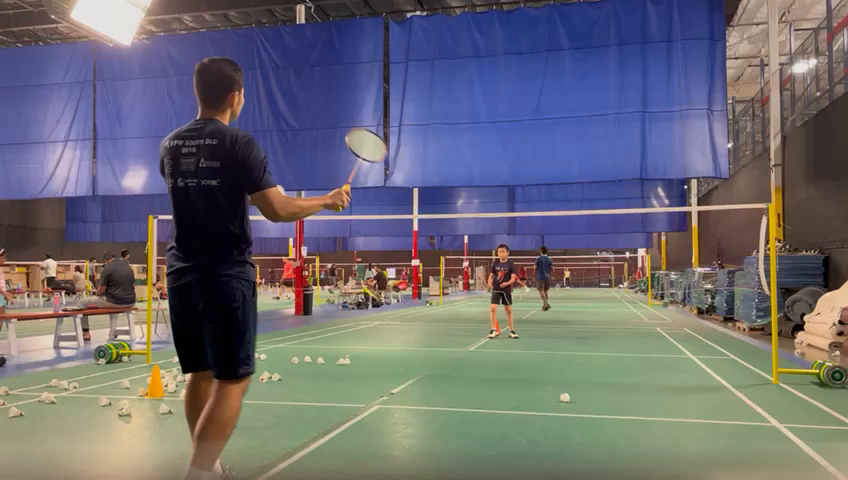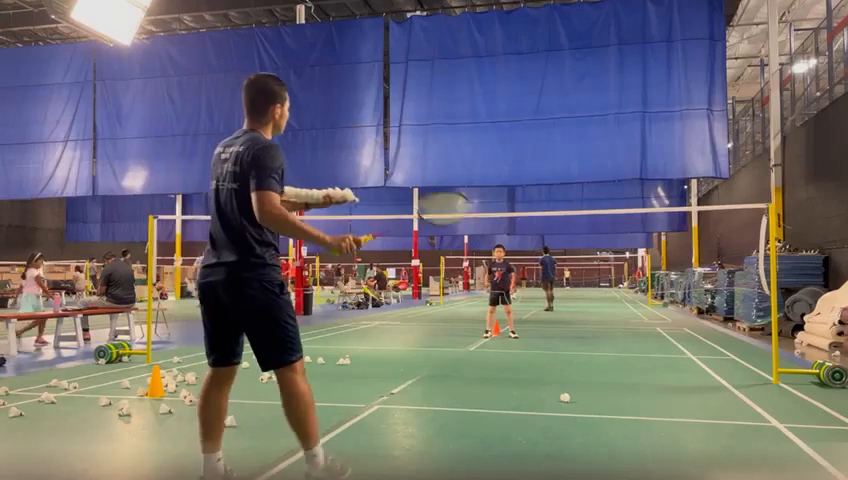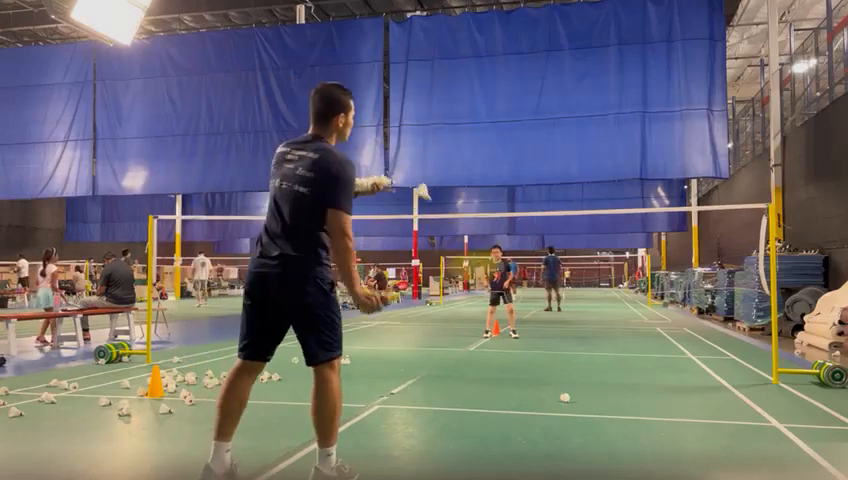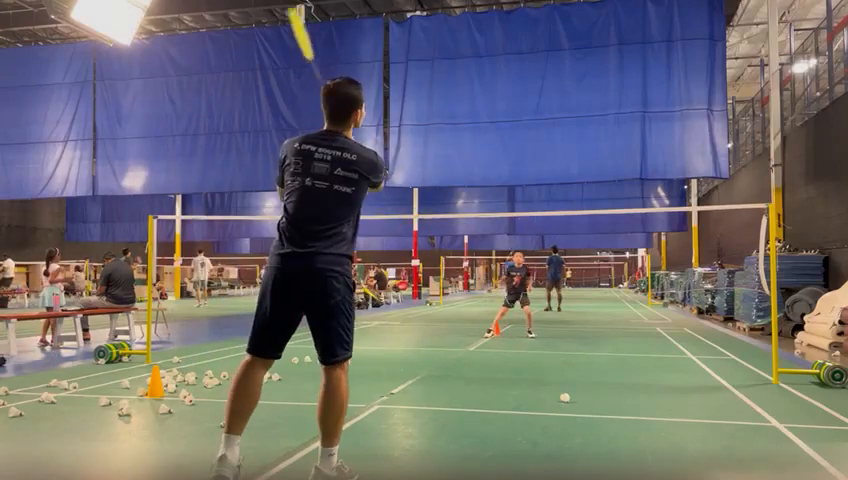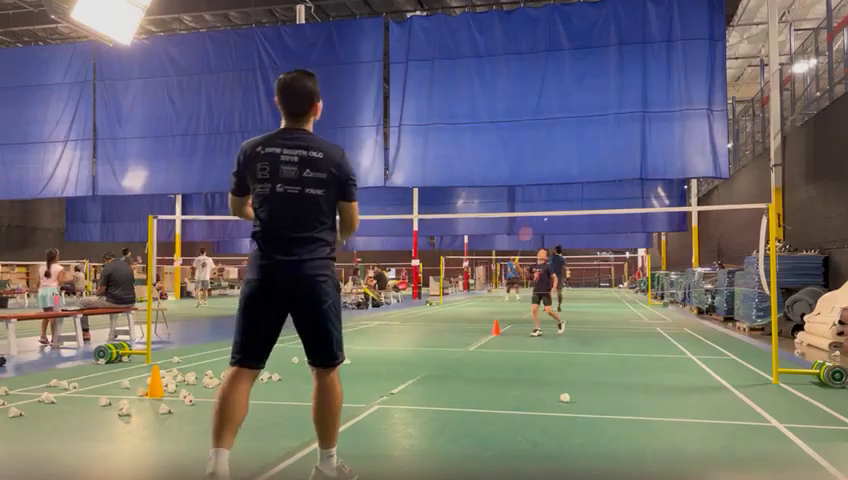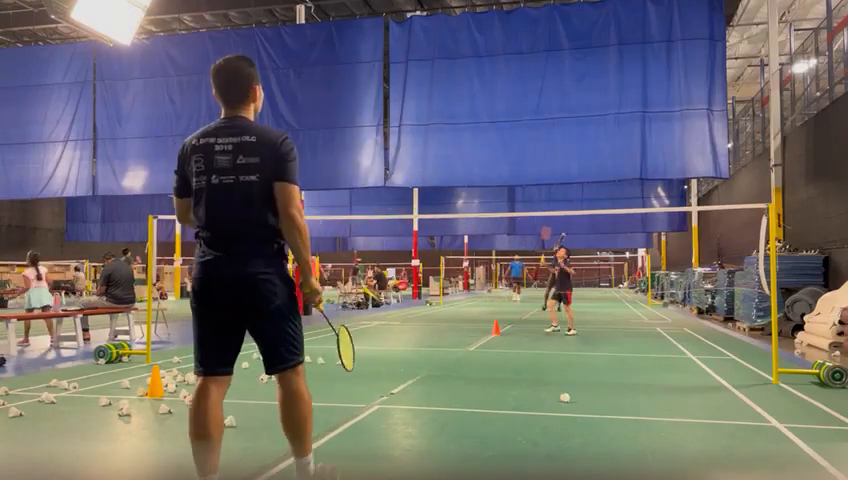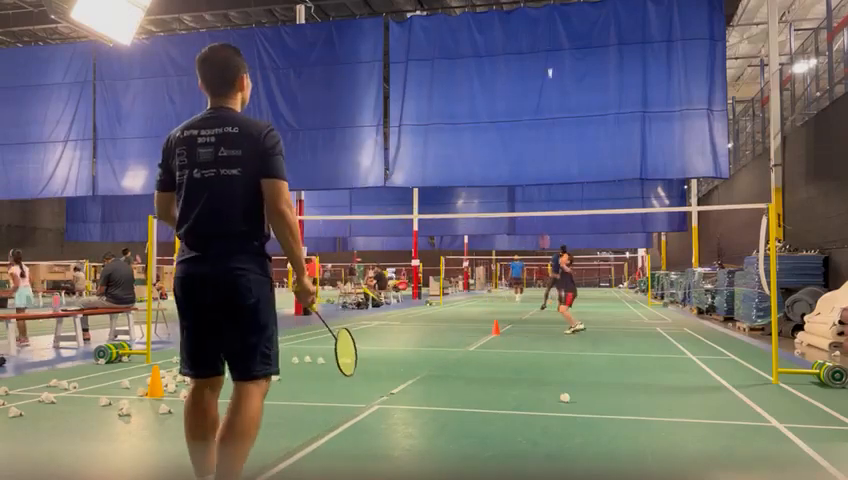
dt=0.4s
person 1, frame 1
left shoulder: (170, 145)
right shoulder: (240, 144)
right elbow: (275, 210)
right wrist: (326, 201)
left hip: (181, 275)
right hip: (225, 277)
left knee: (201, 374)
right knee: (233, 381)
person 1, frame 2
left shoulder: (223, 150)
right shoulder: (264, 150)
right elbow: (267, 212)
left wrist: (314, 200)
right wrist: (325, 241)
left hip: (213, 275)
right hip: (252, 277)
left knee: (220, 371)
right knee: (290, 369)
person 1, frame 3
left shoulder: (283, 152)
right shoulder: (340, 165)
right elbow: (339, 232)
left wrist: (362, 188)
right wrist: (355, 289)
left hip: (262, 271)
right hip: (306, 276)
left knee: (247, 364)
right knee: (326, 366)
person 1, frame 4
left shoulder: (292, 148)
right shoulder: (369, 161)
left hip: (283, 265)
right hip: (330, 271)
left knee: (256, 359)
right knee: (335, 367)
person 1, frame 5
left shoulder: (251, 152)
right shoulder: (335, 158)
left elbow: (238, 209)
right elbow: (350, 224)
right wrist: (335, 237)
left hip: (264, 273)
right hip: (314, 274)
left knee: (242, 369)
right knee: (326, 370)
person 1, frame 6
left shoulder: (191, 146)
right shoulder: (276, 143)
left elbow: (184, 214)
right elbow: (291, 214)
right wrist: (308, 275)
left hip: (209, 274)
right hip: (262, 273)
left knee: (212, 380)
right knee: (289, 372)
person 1, frame 7
left shoulder: (177, 139)
right shoulder: (260, 135)
left elbow: (163, 210)
right elbow: (280, 210)
right wrist: (301, 274)
left hip: (191, 271)
right hip: (242, 271)
left knee: (204, 383)
right knee: (250, 384)
